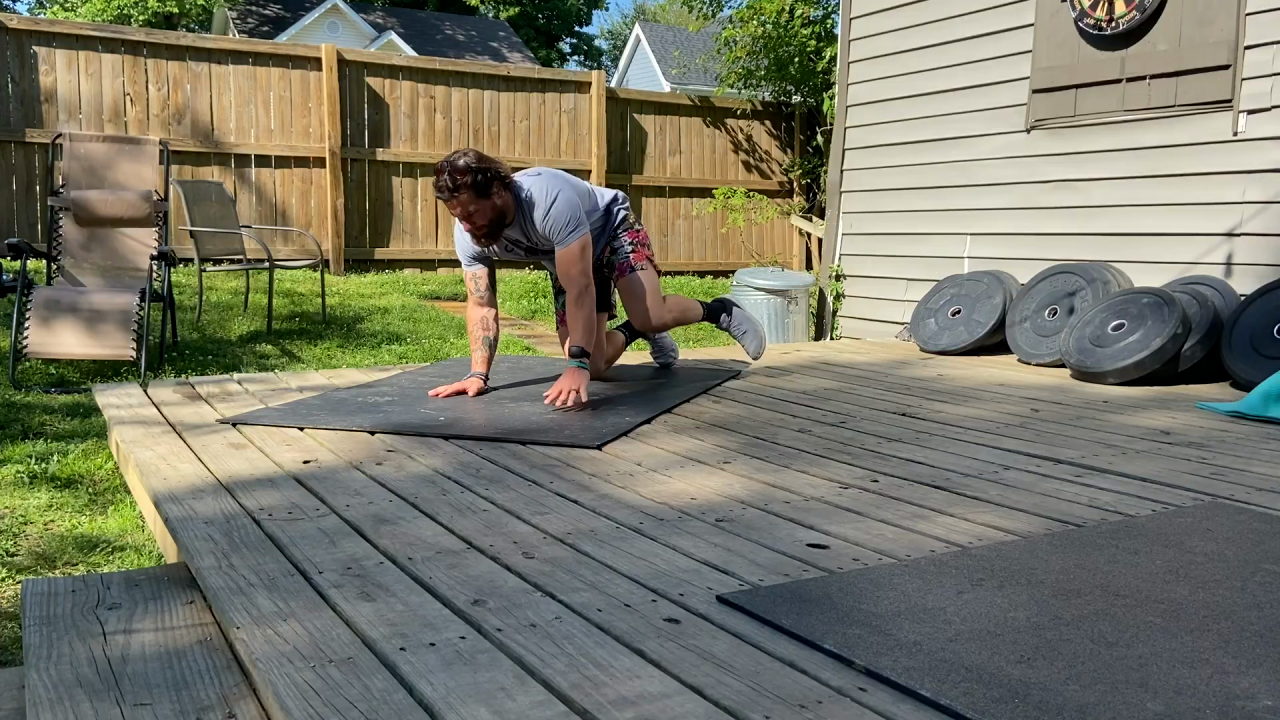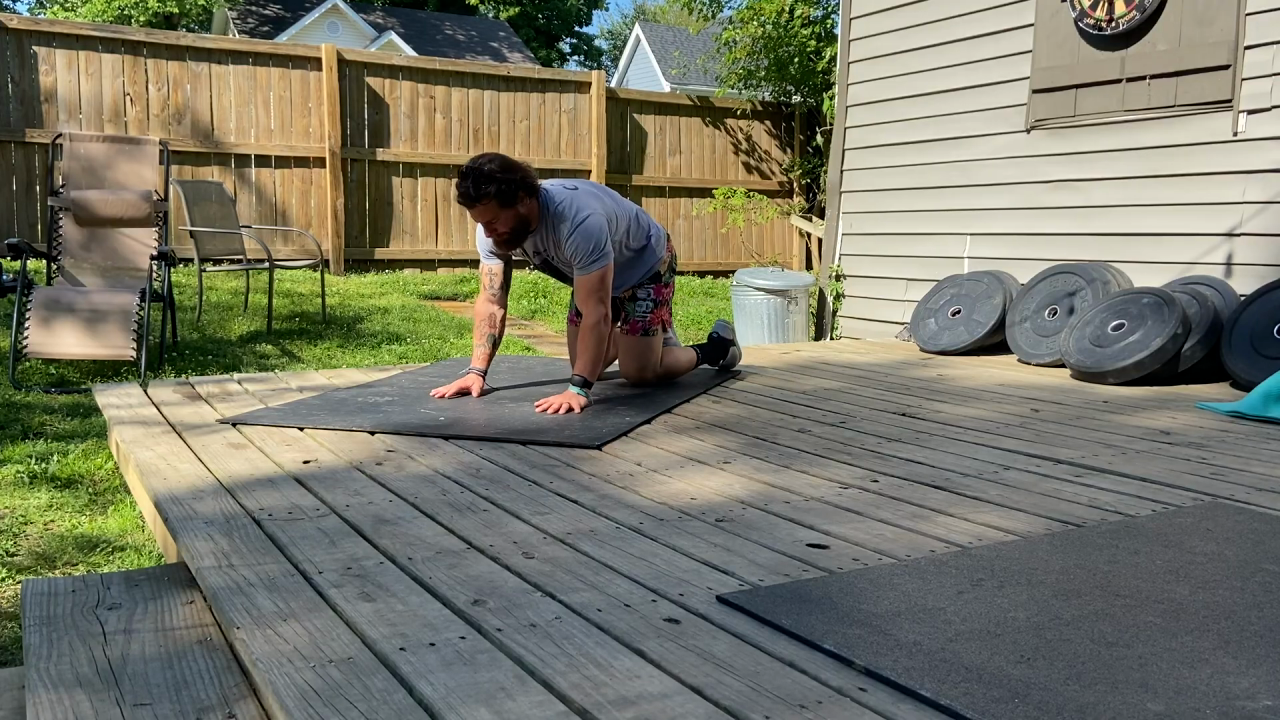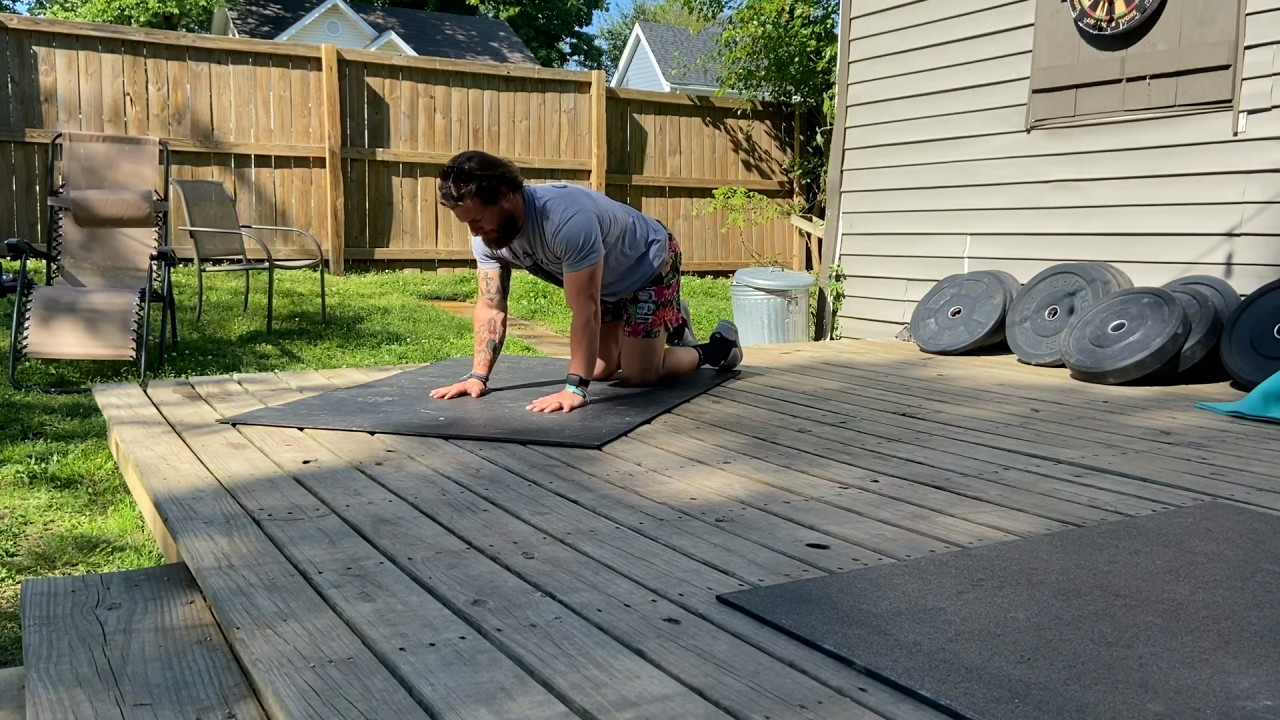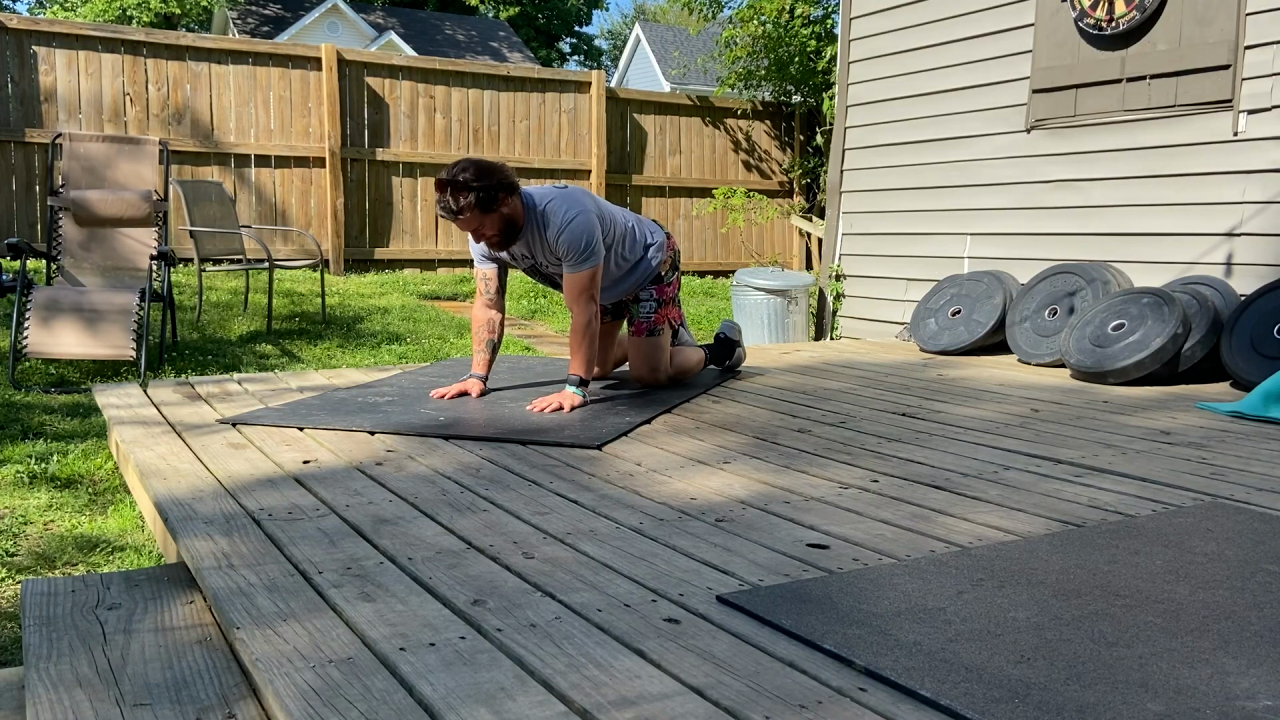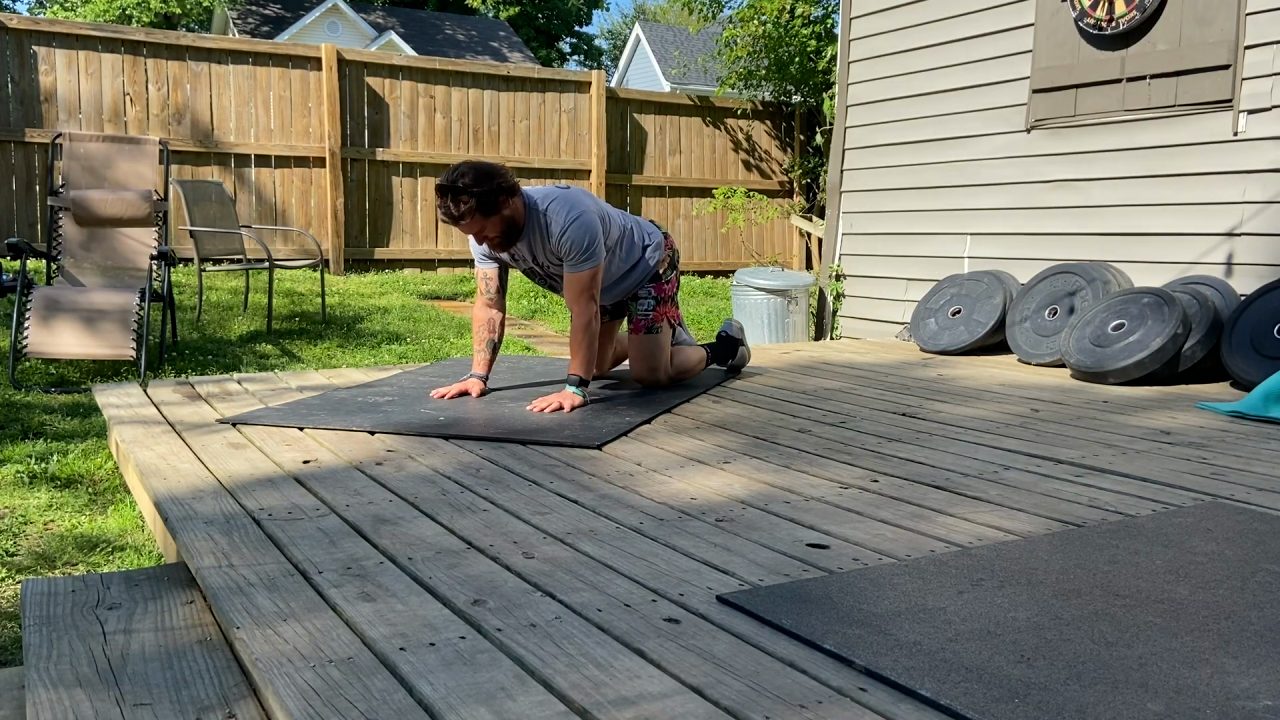
dt=0.7s
person 1, frame 1
left shoulder: (550, 202)
right shoulder: (468, 232)
left elbow: (580, 289)
right elbow: (481, 306)
left wrist: (576, 365)
right wrist: (478, 375)
left hip: (612, 231)
right hip: (566, 261)
left knee: (651, 316)
right knee: (595, 365)
left ankle: (719, 310)
right ankle: (630, 331)
person 1, frame 2
left shoulder: (578, 221)
right shoulder: (492, 229)
left elbow: (596, 312)
right elbow: (491, 302)
left wrist: (578, 389)
right wrist: (476, 371)
left hip: (645, 263)
right hip: (590, 270)
left knee: (638, 372)
right knee: (586, 363)
left ankle: (717, 346)
right ankle: (632, 334)
person 1, frame 3
left shoulder: (566, 219)
right shoulder: (487, 236)
left elbow: (585, 310)
right elbow: (490, 307)
left wrist: (575, 388)
right wrist: (478, 376)
left hip: (649, 262)
right hip: (604, 278)
left knee: (640, 375)
right knee: (599, 370)
left ankle: (718, 346)
right ankle: (671, 326)
person 1, frame 4
left shoulder: (567, 217)
right shoulder: (484, 235)
left elbow: (583, 309)
right elbow: (488, 306)
left wrist: (574, 388)
right wrist: (477, 375)
left hip: (648, 263)
right hip: (601, 279)
left knee: (650, 375)
right knee: (595, 367)
left ankle: (722, 347)
right ankle: (664, 331)
person 1, frame 5
left shoulder: (568, 217)
right shoulder: (483, 230)
left elbow: (584, 310)
right elbow: (489, 306)
left wrist: (575, 388)
right wrist: (478, 375)
left hip: (647, 263)
right hip: (601, 279)
left knee: (650, 375)
right knee: (595, 366)
left ankle: (726, 345)
right ankle: (663, 331)
